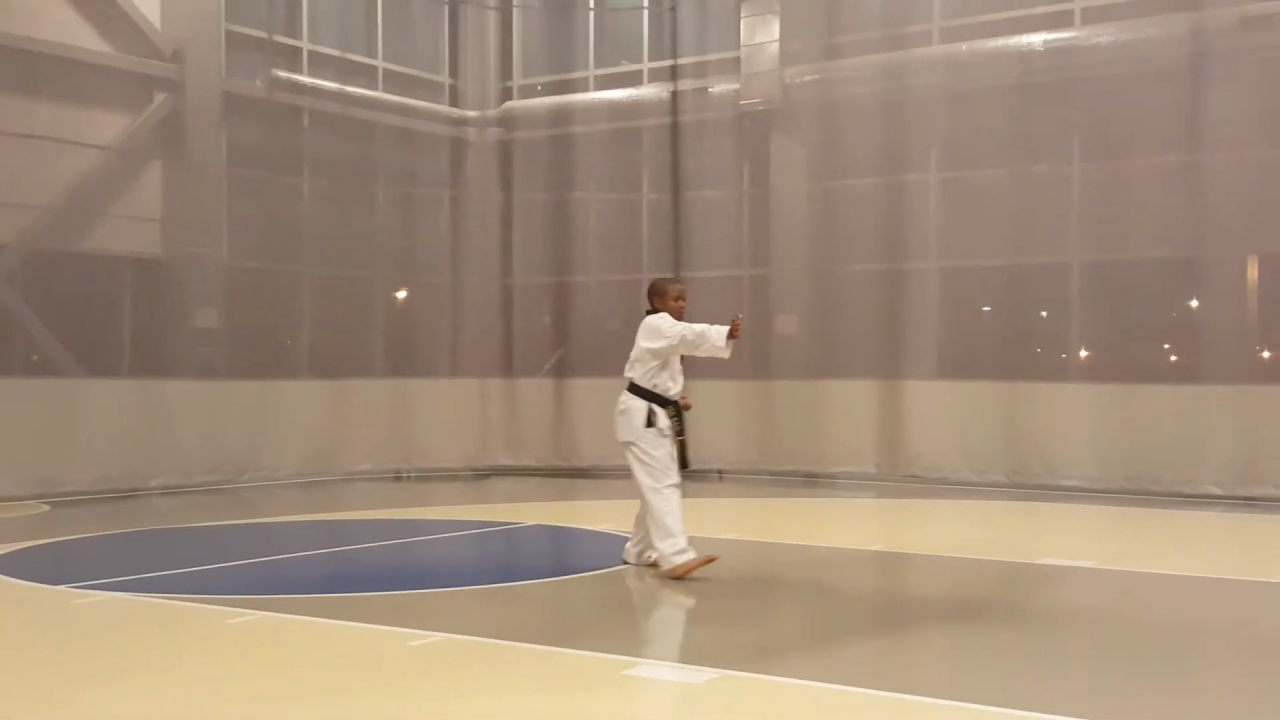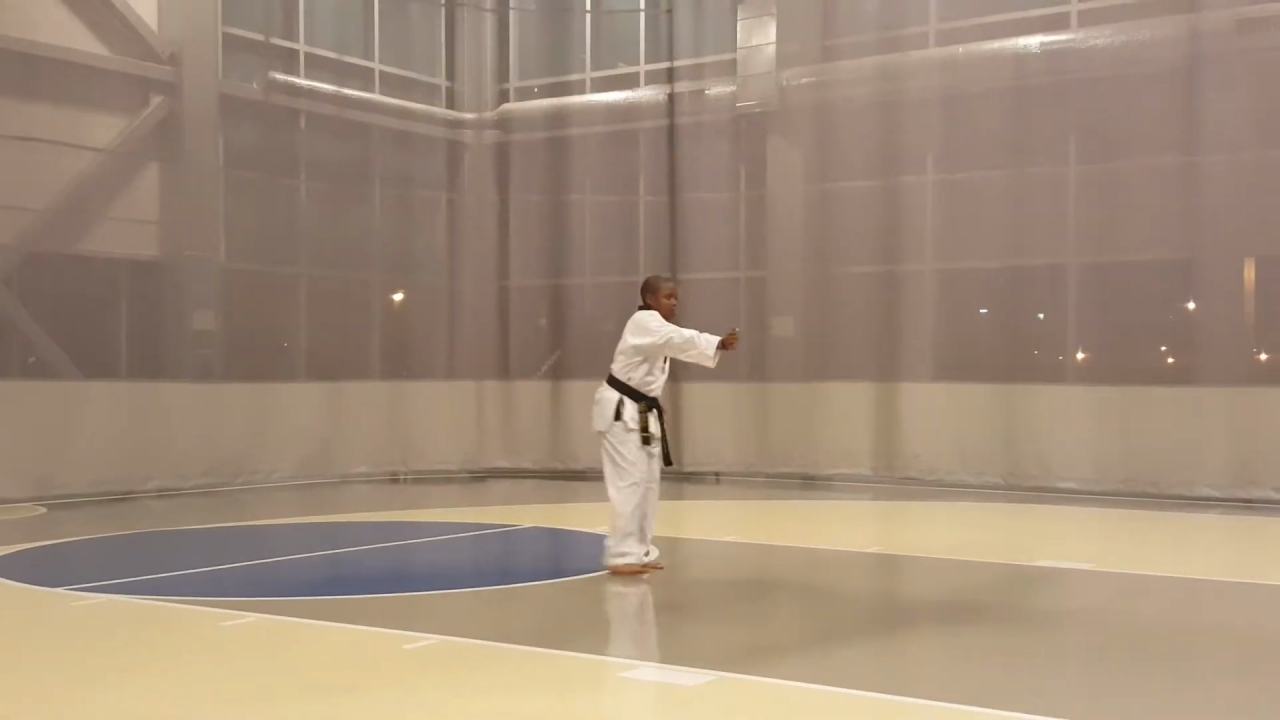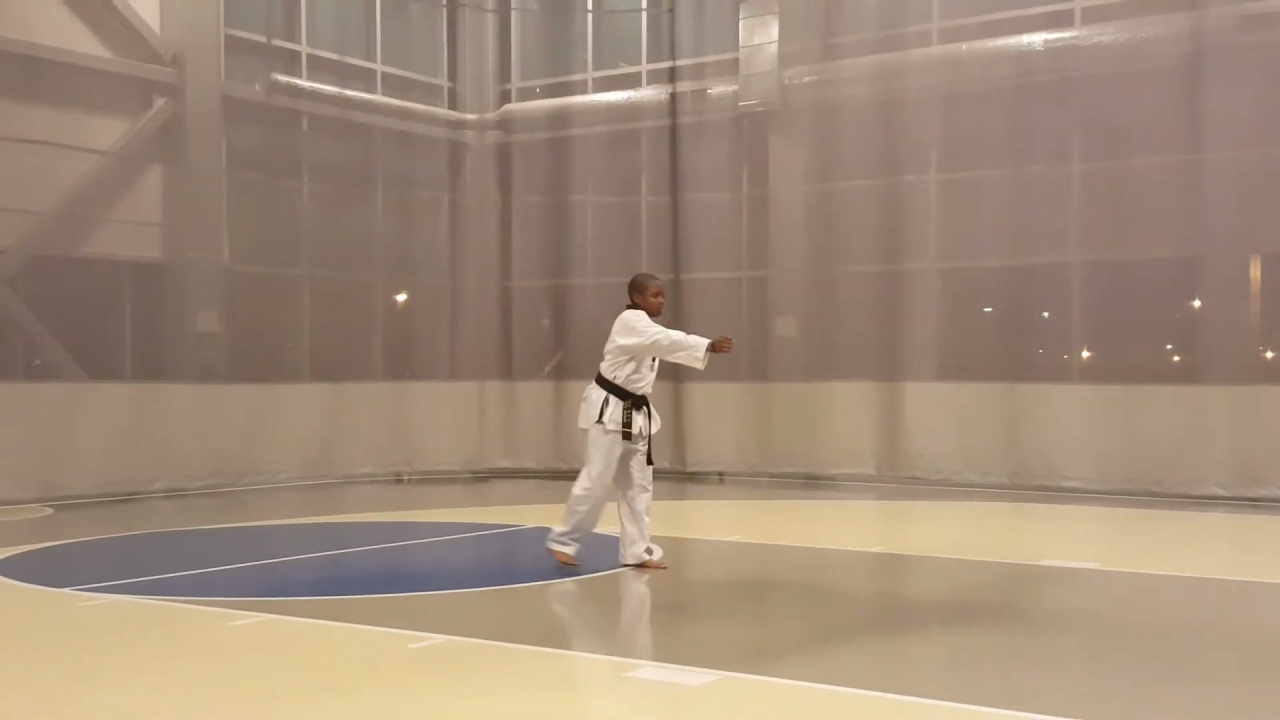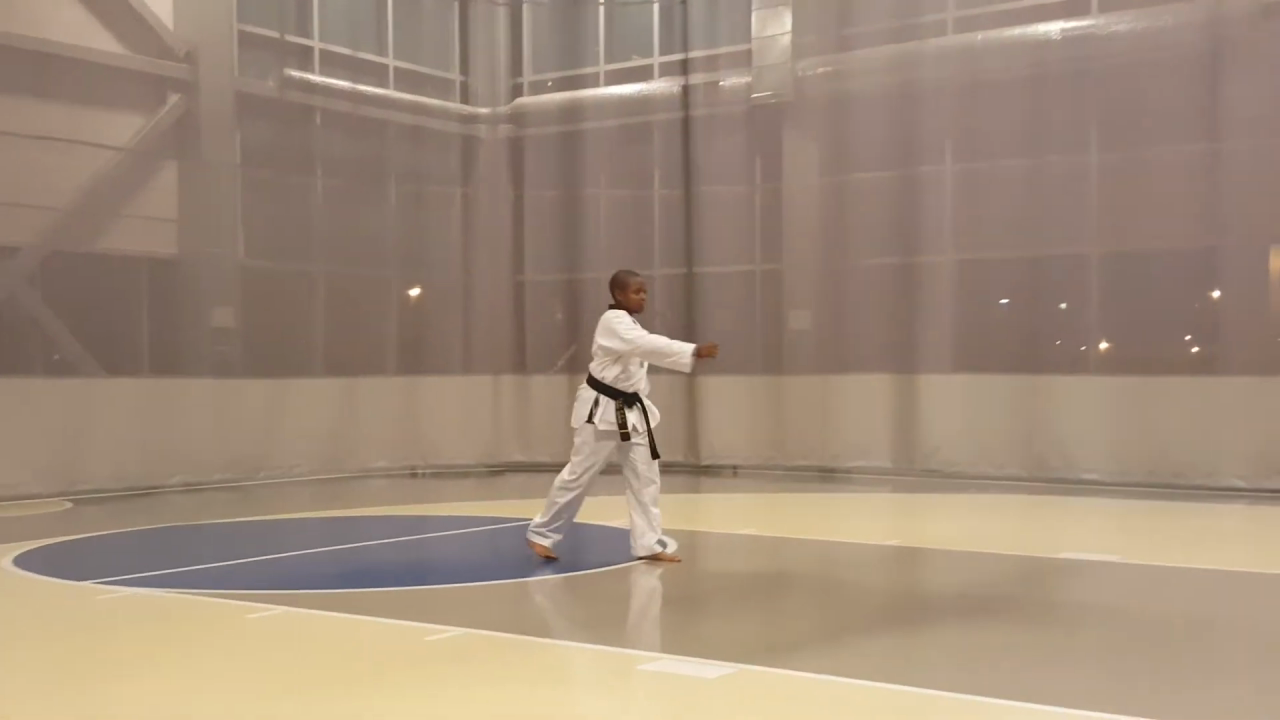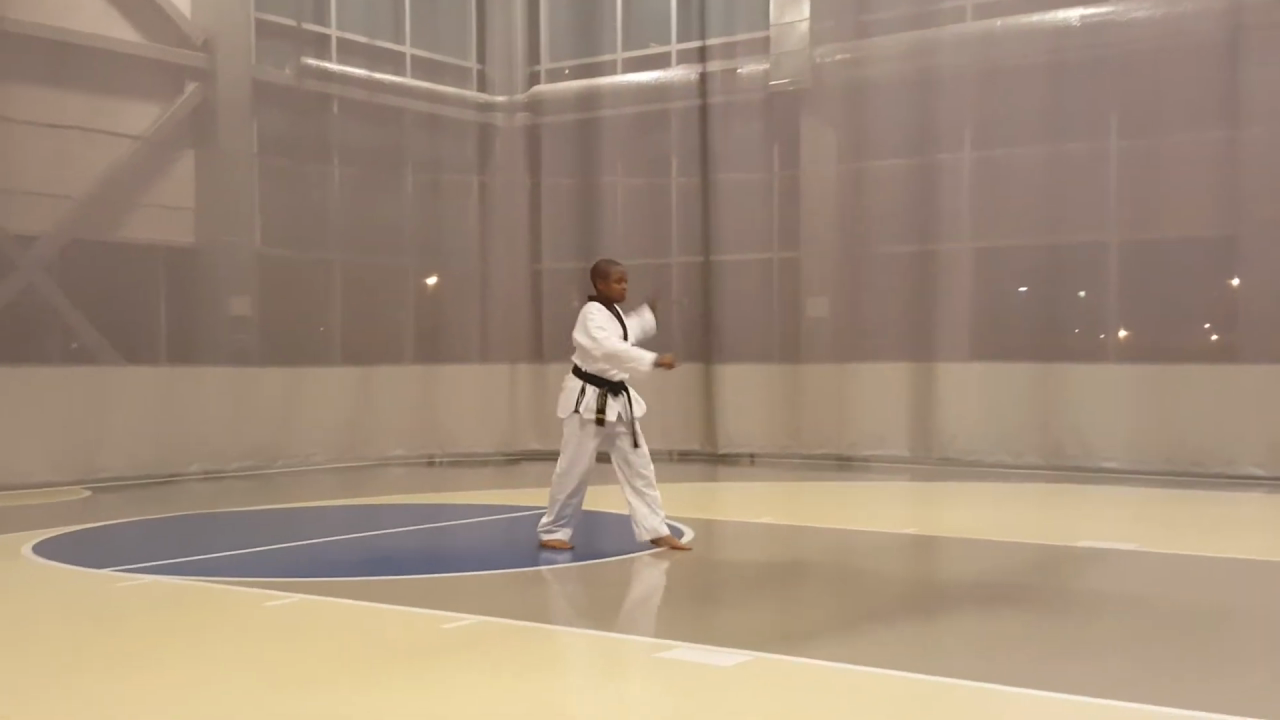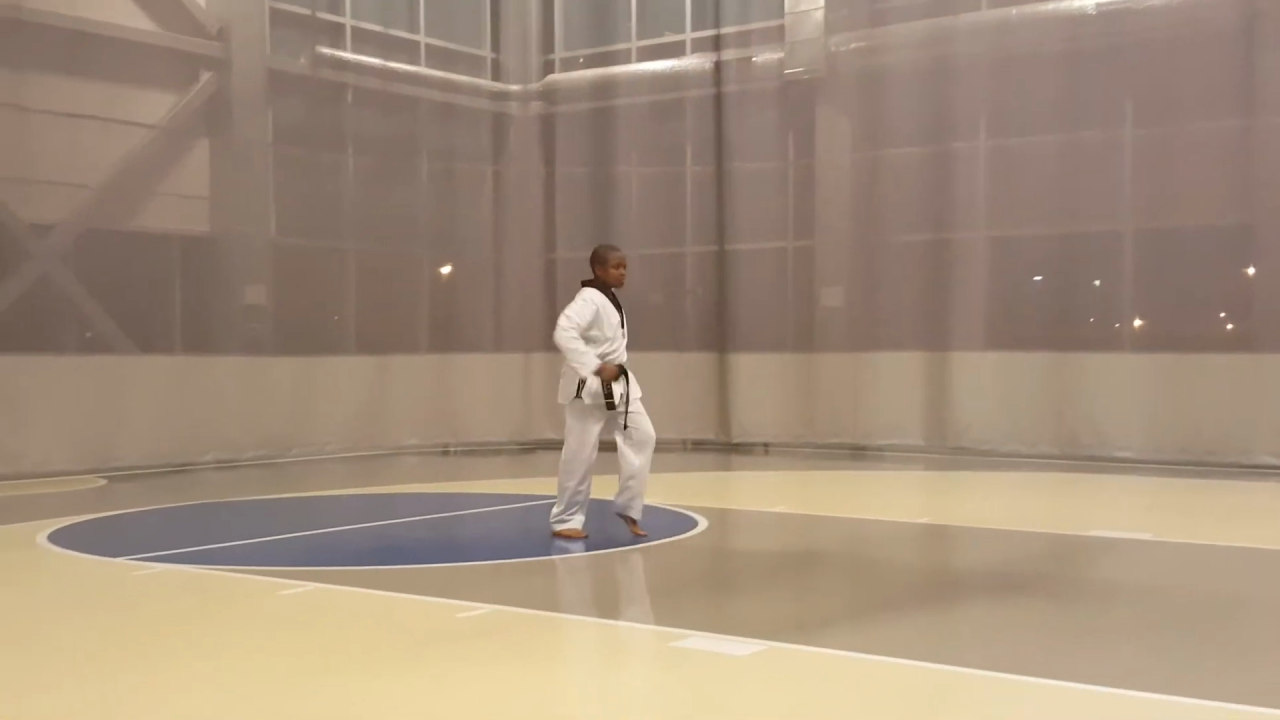
dt=0.2s
person 1, frame 1
left shoulder: (659, 331)
right shoulder: (656, 326)
left elbow: (633, 369)
right elbow: (689, 336)
left wrist: (673, 397)
right wrist: (726, 333)
left hip: (655, 415)
right hip: (644, 416)
left knee: (658, 485)
right knee: (662, 484)
left ankle: (640, 552)
right ankle: (676, 557)
person 1, frame 2
left shoulder: (652, 327)
right shoulder: (644, 322)
right elbow: (678, 339)
left wrist: (651, 402)
right wrist: (718, 344)
left hip: (641, 412)
right hip: (621, 411)
left knee: (648, 483)
right knee: (629, 481)
left ankle: (637, 552)
right ankle: (622, 555)
person 1, frame 3
left shoulder: (641, 324)
right shoulder: (631, 321)
right elbow: (665, 341)
right wrist: (708, 346)
left hip: (634, 412)
right hip: (608, 410)
left knee: (638, 482)
right knee: (596, 479)
left ankle: (637, 551)
right ankle: (563, 542)
person 1, frame 4
left shoulder: (628, 323)
right shoulder: (614, 321)
right elbow: (647, 345)
right wrist: (693, 351)
left hip: (629, 409)
right hip: (600, 409)
left knee: (645, 475)
right knee: (578, 475)
left ankle: (650, 544)
right ankle: (542, 533)
person 1, frame 5
left shoulder: (614, 312)
right shoulder: (593, 314)
right elbow: (609, 348)
left wrist: (647, 315)
right wrist: (652, 360)
left hip: (616, 398)
right hip: (587, 399)
left knee: (637, 462)
right knee: (574, 468)
left ankle: (654, 529)
right ankle: (552, 530)
person 1, frame 6
left shoulder: (609, 294)
right shoulder: (588, 299)
right elbow: (564, 334)
left wrist: (620, 302)
right wrist: (596, 367)
left hip: (617, 383)
right hip: (586, 384)
left knee: (642, 436)
right knee: (579, 454)
left ankle: (627, 506)
right ankle: (565, 520)
